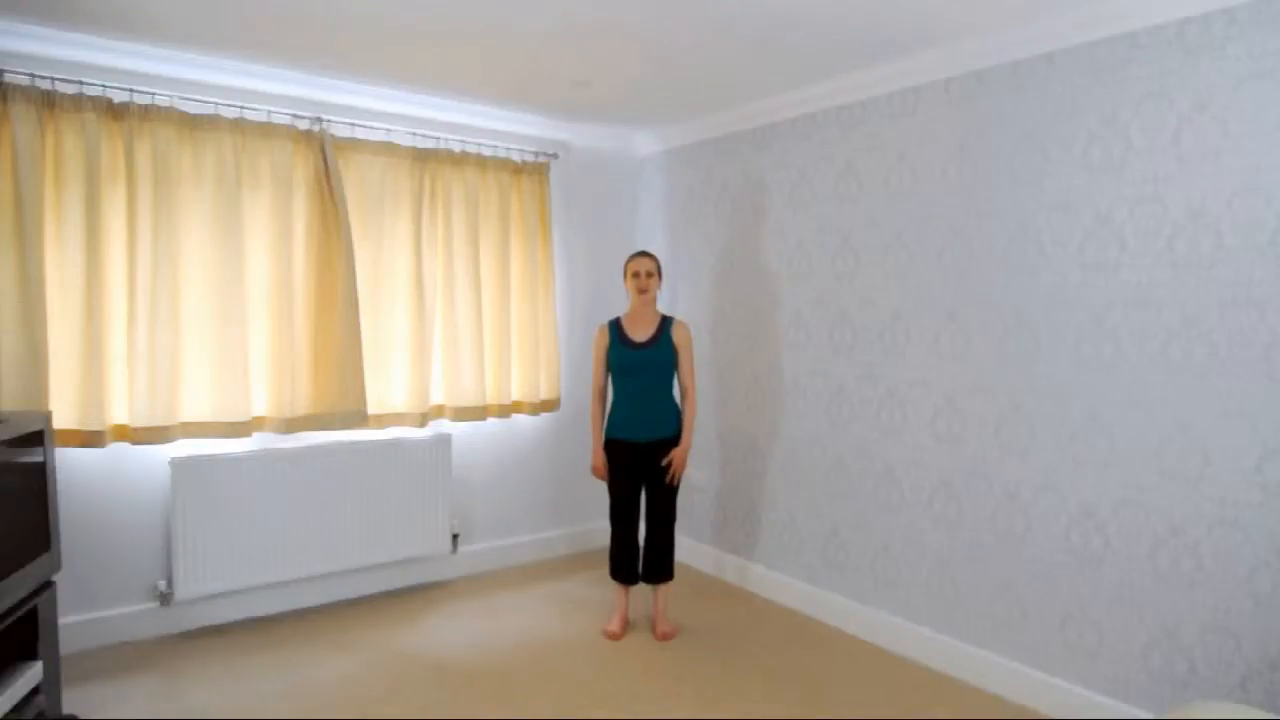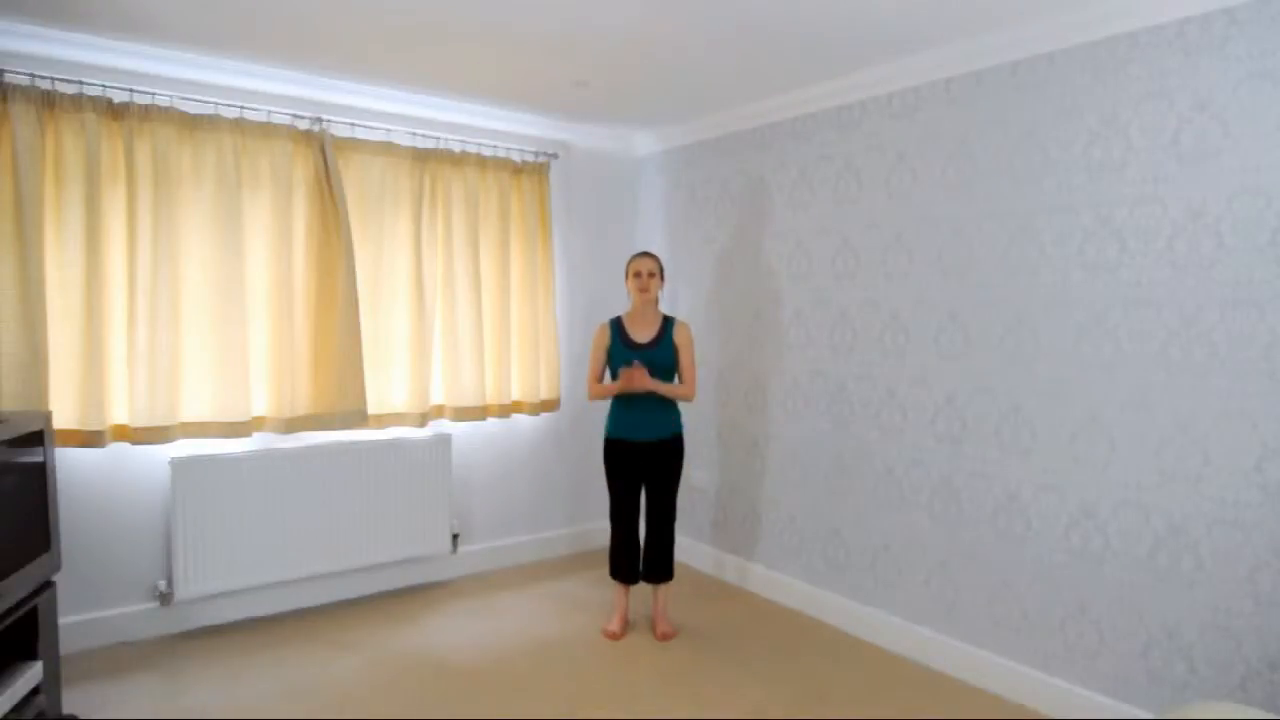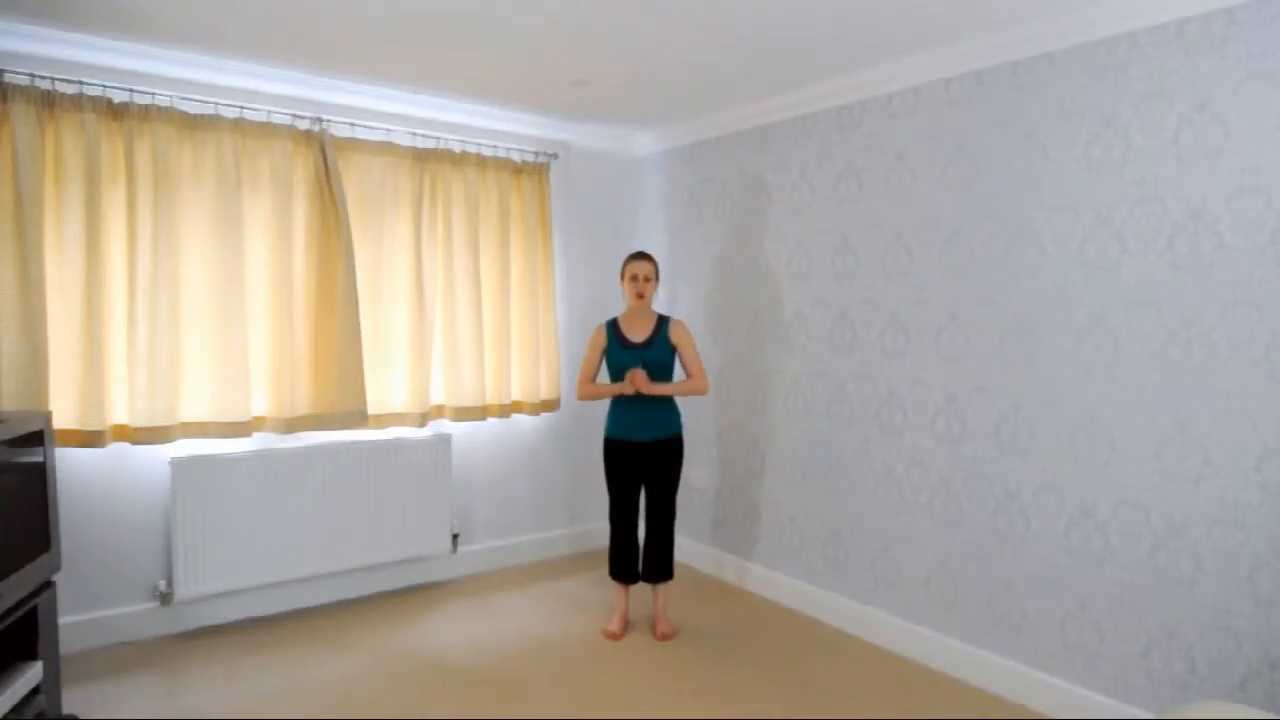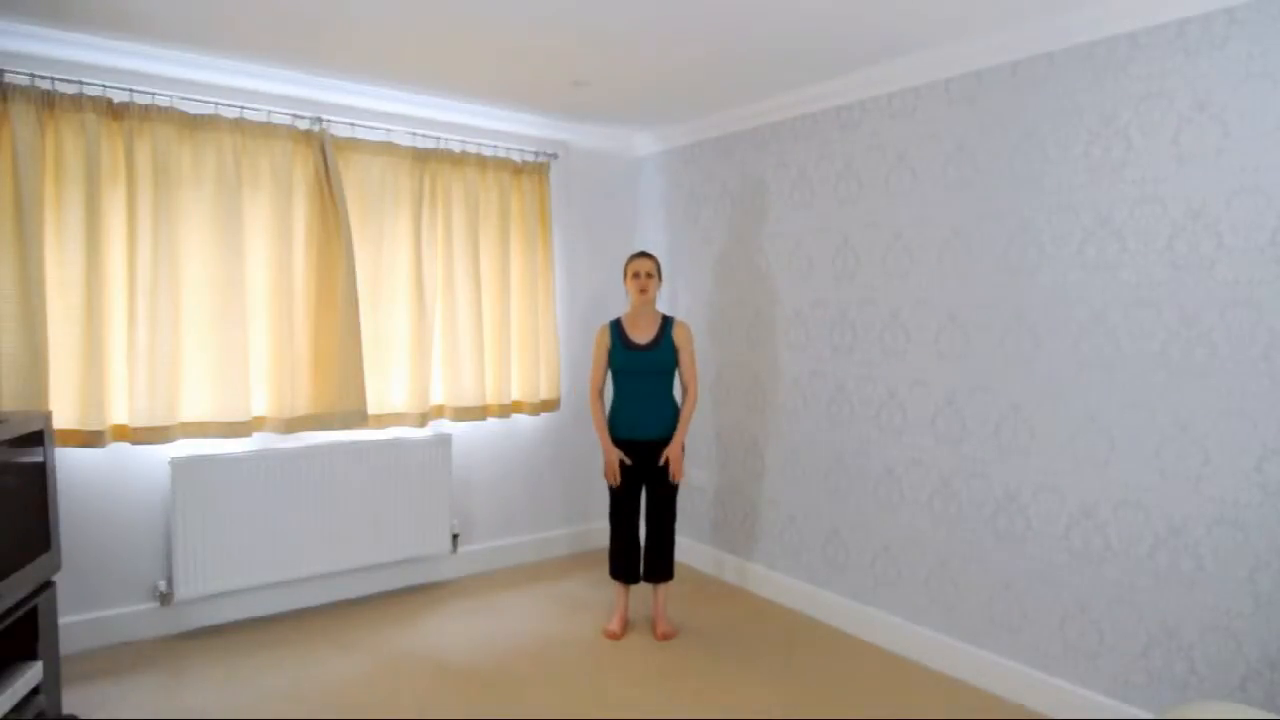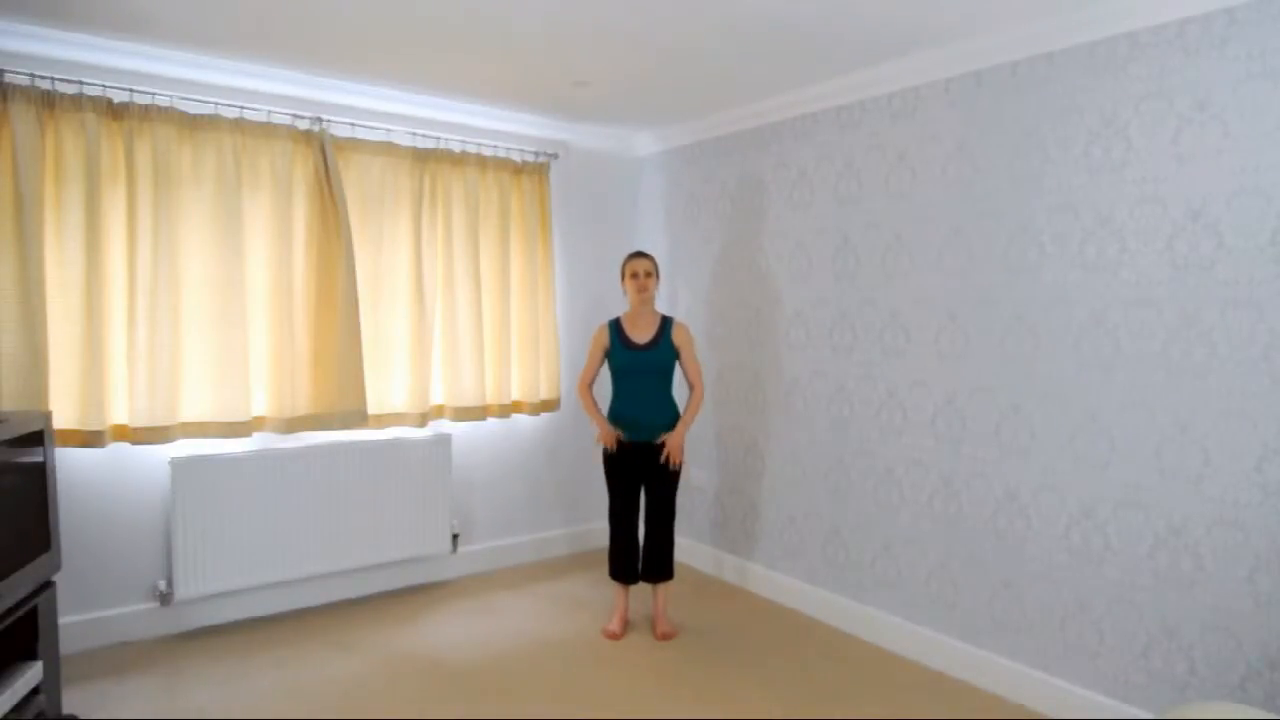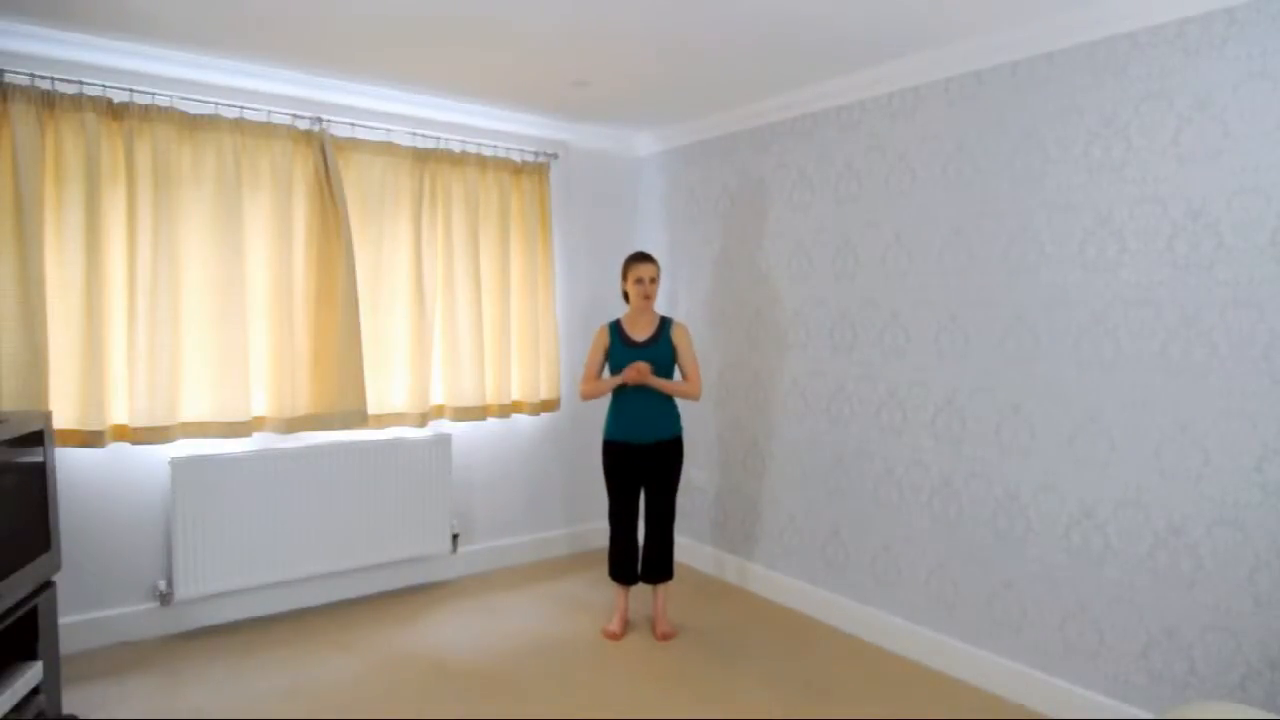
dt=0.7s
person 1, frame 1
left shoulder: (676, 330)
right shoulder: (608, 332)
left elbow: (688, 390)
right elbow: (599, 392)
left wrist: (685, 442)
right wrist: (597, 447)
left hip: (664, 442)
right hip: (621, 443)
left knee: (661, 522)
right knee: (623, 521)
left ankle: (660, 610)
right ankle: (620, 608)
person 1, frame 2
left shoulder: (678, 330)
right shoulder: (608, 331)
left elbow: (689, 390)
right elbow: (593, 389)
left wrist: (651, 384)
right wrist: (621, 385)
left hip: (665, 440)
right hip: (620, 440)
left knee: (662, 520)
right knee: (622, 520)
left ankle: (660, 609)
right ankle: (620, 608)
person 1, frame 3
left shoulder: (673, 329)
right shoulder: (604, 332)
left elbow: (701, 383)
right elbow: (583, 389)
left wrist: (653, 386)
right wrist: (621, 387)
left hip: (664, 440)
right hip: (620, 442)
left knee: (661, 520)
right knee: (622, 520)
left ankle: (660, 610)
right ankle: (620, 609)
person 1, frame 4
left shoulder: (677, 330)
right shoulder: (608, 333)
left elbow: (690, 390)
right elbow: (595, 393)
left wrist: (677, 442)
right wrist: (606, 445)
left hip: (664, 442)
right hip: (622, 443)
left knee: (661, 520)
right knee: (622, 521)
left ankle: (660, 609)
right ankle: (620, 608)
person 1, frame 5
left shoulder: (676, 330)
right shoulder: (607, 332)
left elbow: (698, 389)
right elbow: (583, 387)
left wrist: (680, 430)
right wrist: (601, 422)
left hip: (663, 441)
right hip: (621, 441)
left knee: (661, 520)
right knee: (622, 520)
left ankle: (660, 609)
right ankle: (620, 608)
person 1, frame 6
left shoulder: (675, 330)
right shoulder: (607, 333)
left elbow: (694, 389)
right elbow: (585, 389)
left wrist: (653, 378)
right wrist: (622, 378)
left hip: (664, 441)
right hip: (620, 442)
left knee: (661, 520)
right knee: (622, 521)
left ankle: (660, 609)
right ankle: (621, 609)
